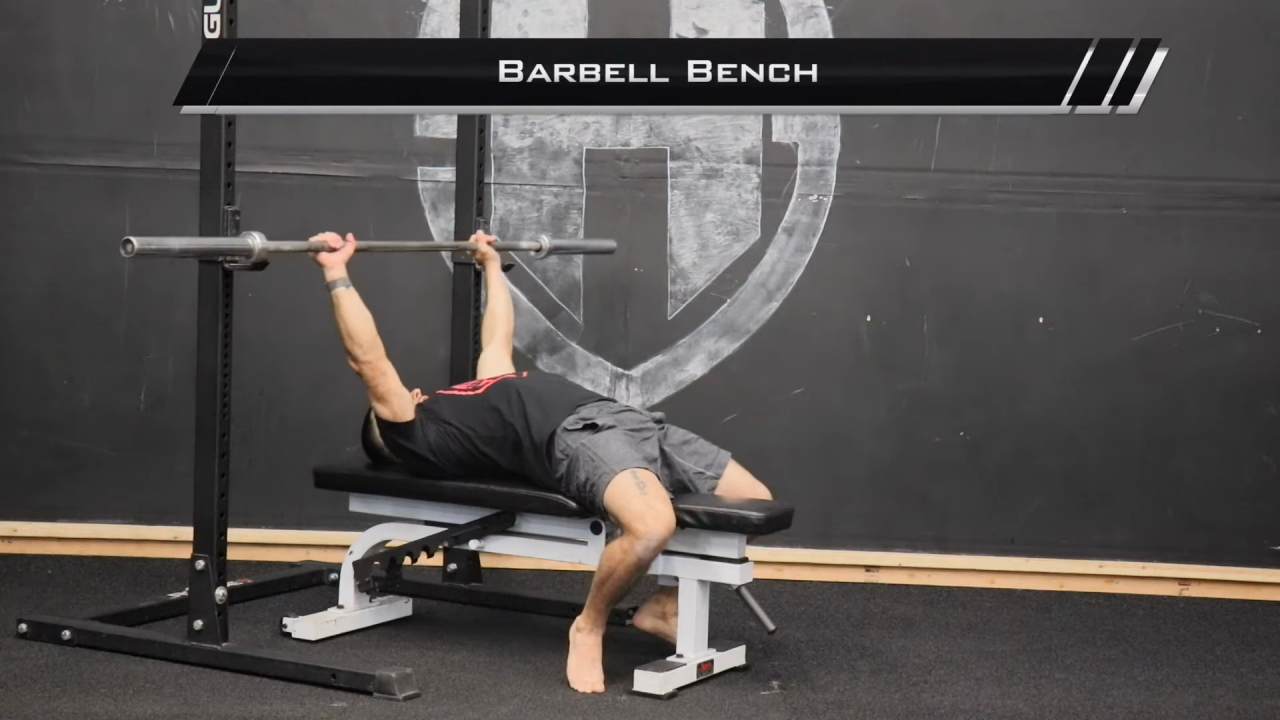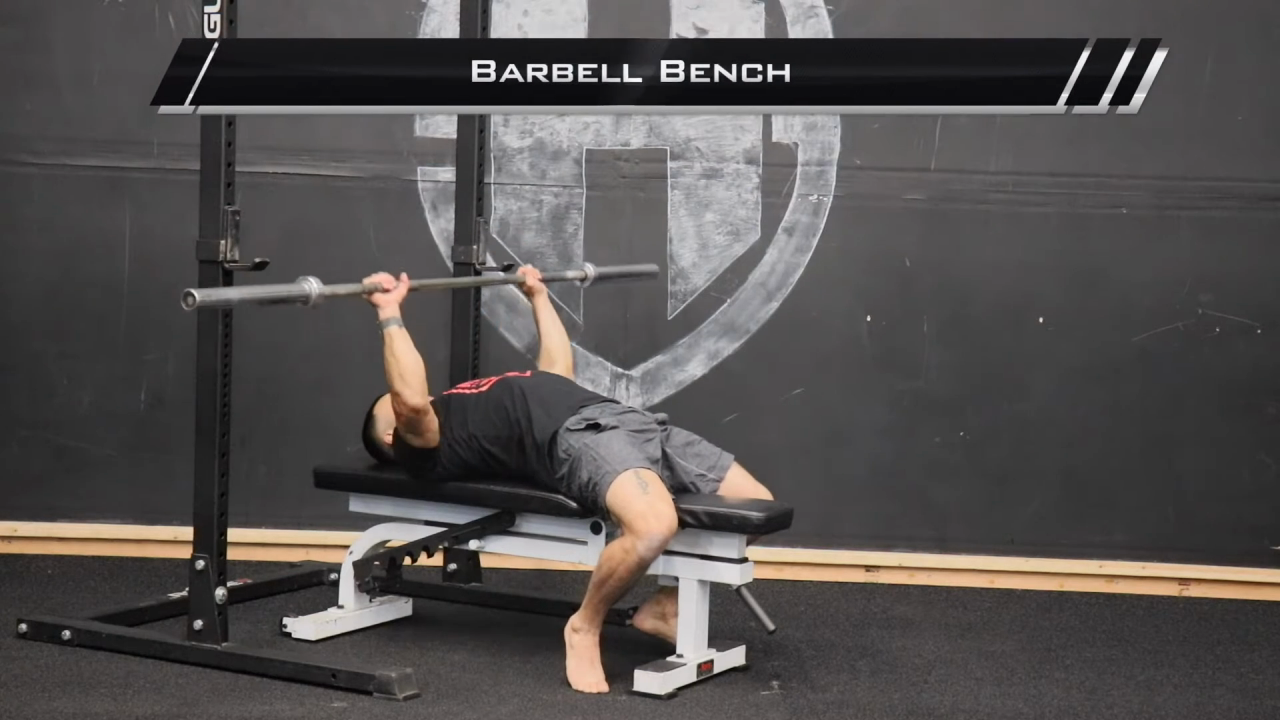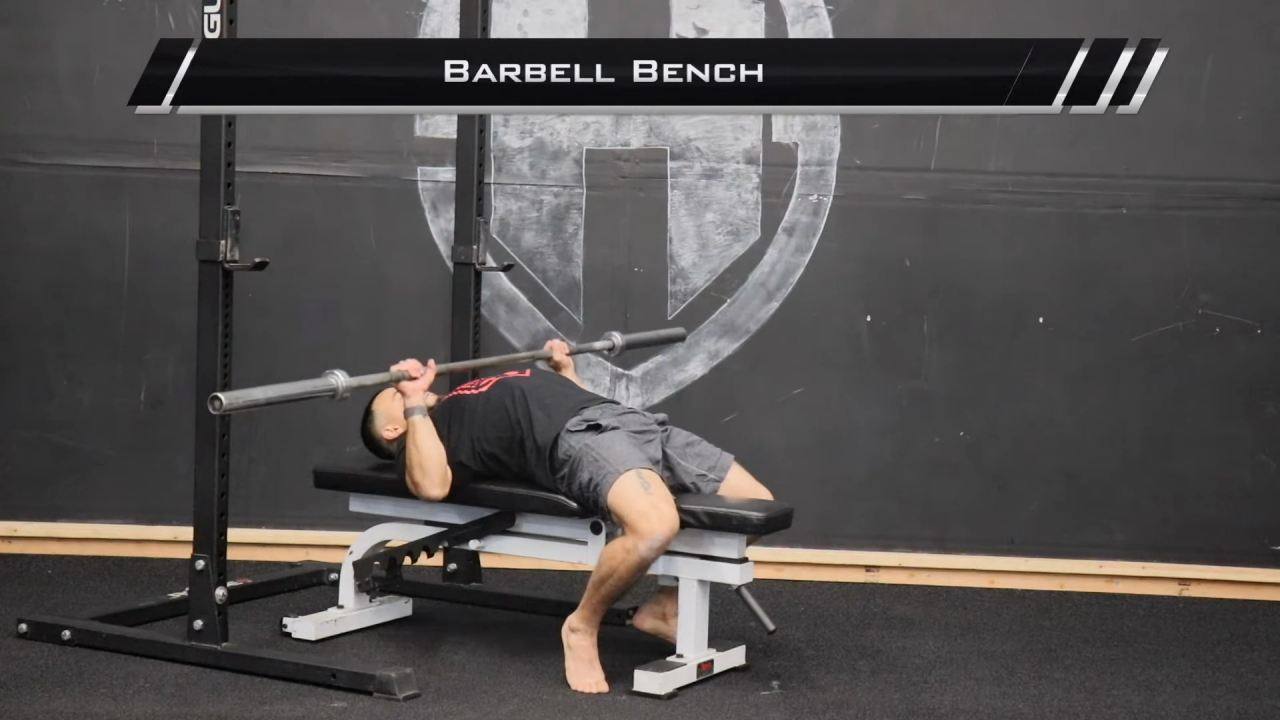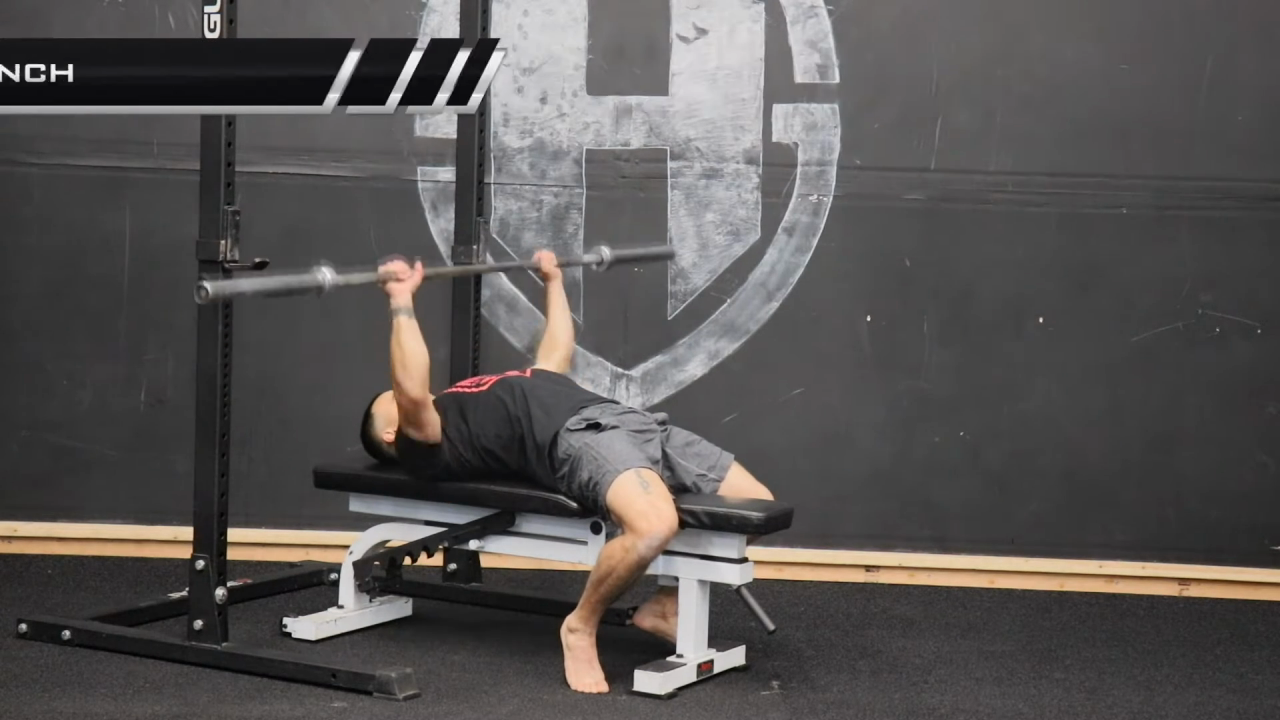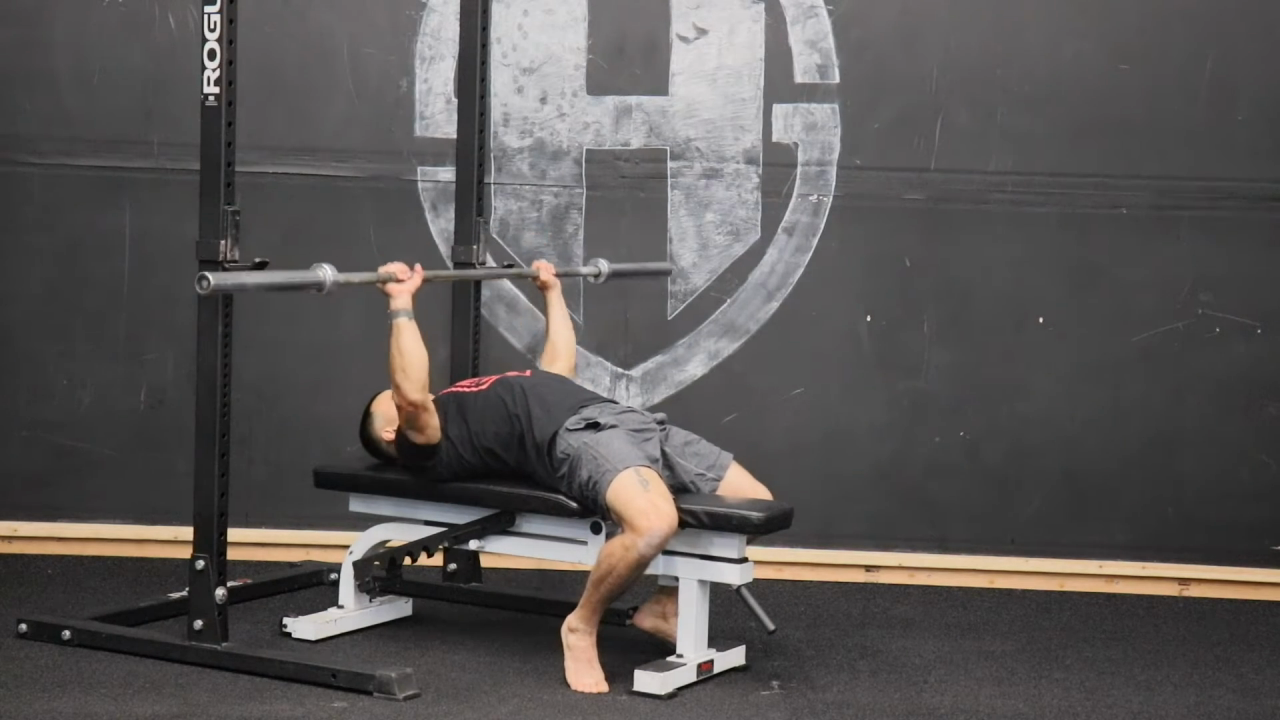
dt=1s
person 1, frame 1
left shoulder: (472, 402)
right shoulder: (420, 439)
left elbow: (498, 338)
right elbow: (368, 360)
left wrist: (490, 263)
right wrist: (336, 274)
left knee: (754, 505)
right knee: (652, 526)
left ankle: (665, 605)
right ankle: (589, 627)
person 1, frame 2
left shoulder: (477, 412)
right shoulder: (427, 447)
left elbow: (558, 367)
right elbow: (410, 399)
left wrist: (538, 296)
right wrist: (389, 314)
right knee: (653, 526)
left ankle: (665, 606)
right ankle: (584, 627)
person 1, frame 3
left shoulder: (471, 407)
right shoulder: (425, 433)
right elbow: (432, 486)
left wrist: (565, 369)
right wrist: (414, 400)
right knee: (655, 527)
left ankle: (666, 606)
right ankle: (582, 627)
person 1, frame 4
left shoulder: (477, 404)
right shoulder: (427, 443)
left elbow: (557, 355)
right elbow: (412, 390)
left wrist: (554, 282)
right wrist: (401, 302)
right knee: (653, 528)
left ankle: (667, 605)
right ankle: (581, 626)
person 1, frame 5
left shoulder: (474, 407)
right shoulder: (426, 443)
left elbow: (560, 365)
right elbow: (413, 395)
left wrist: (551, 291)
right wrist: (401, 303)
left knee: (755, 506)
right knee: (654, 523)
left ankle: (665, 605)
right ankle: (582, 626)
